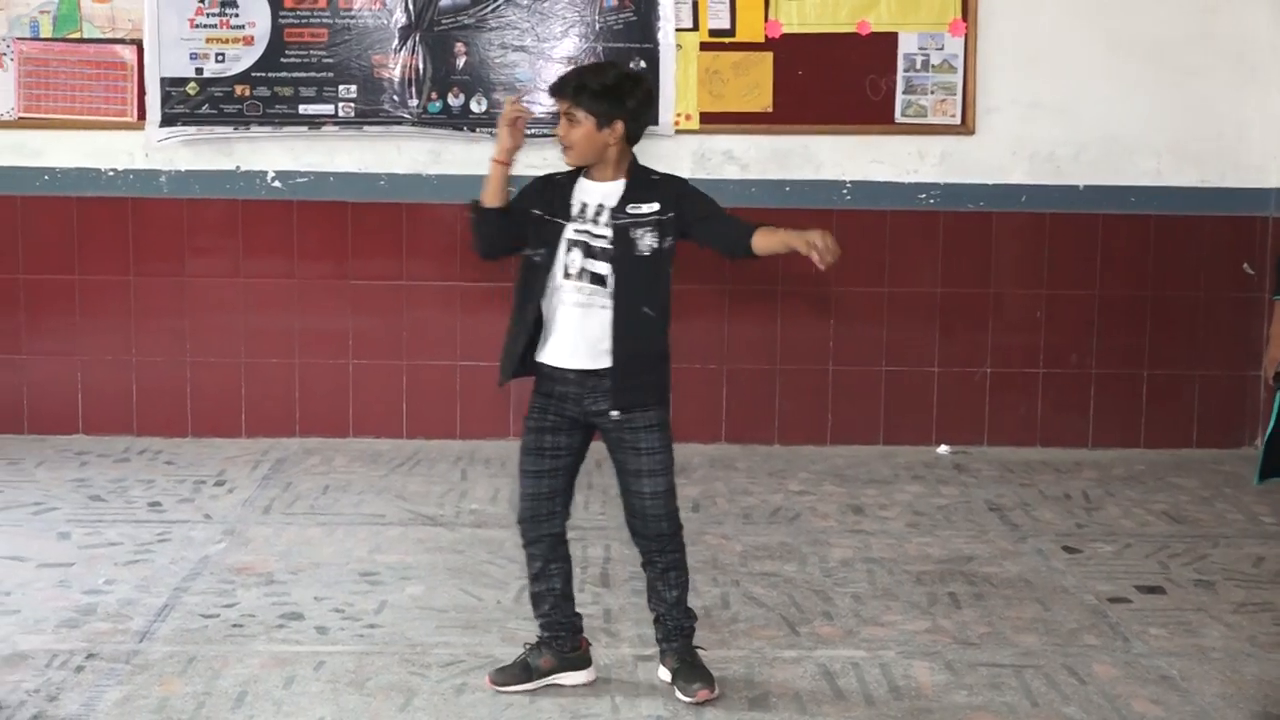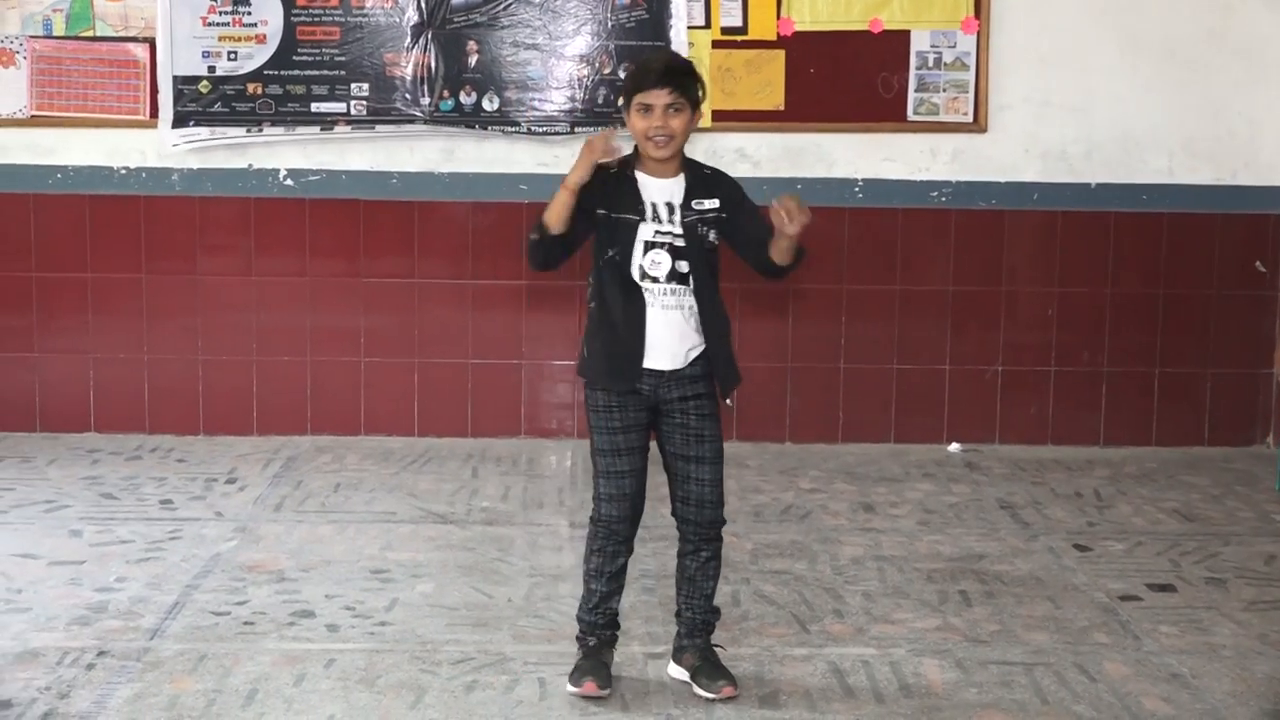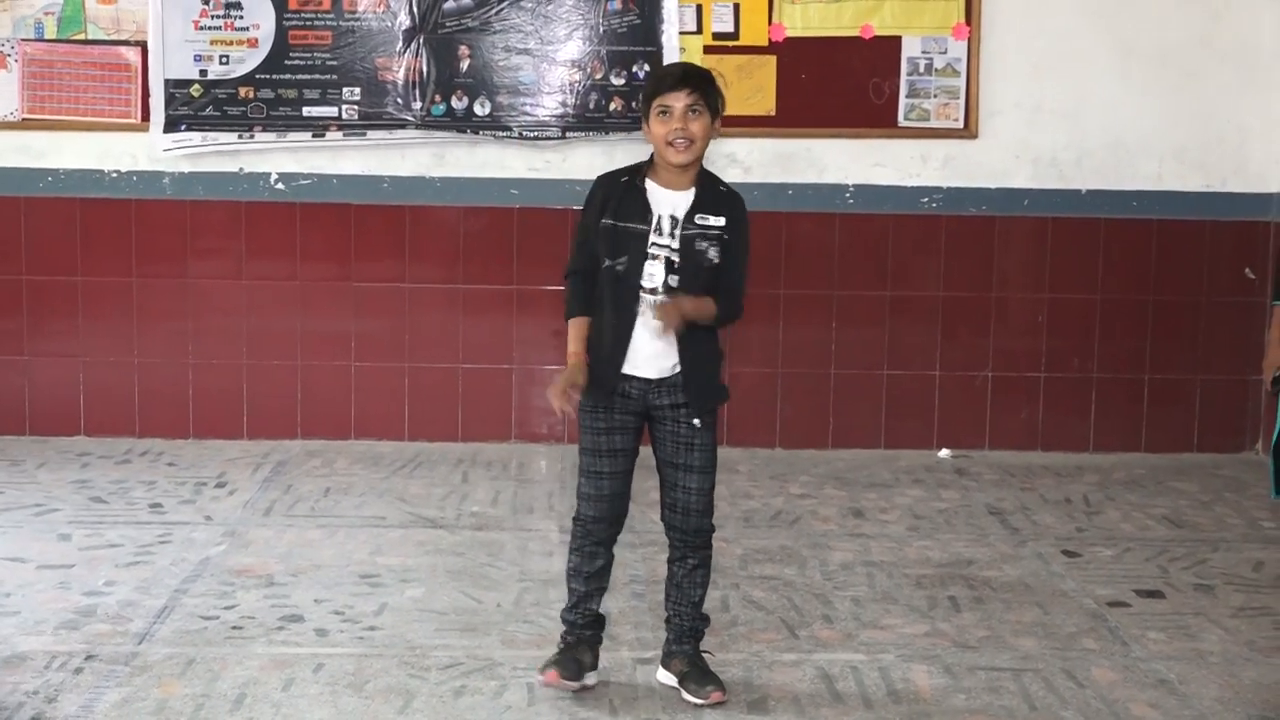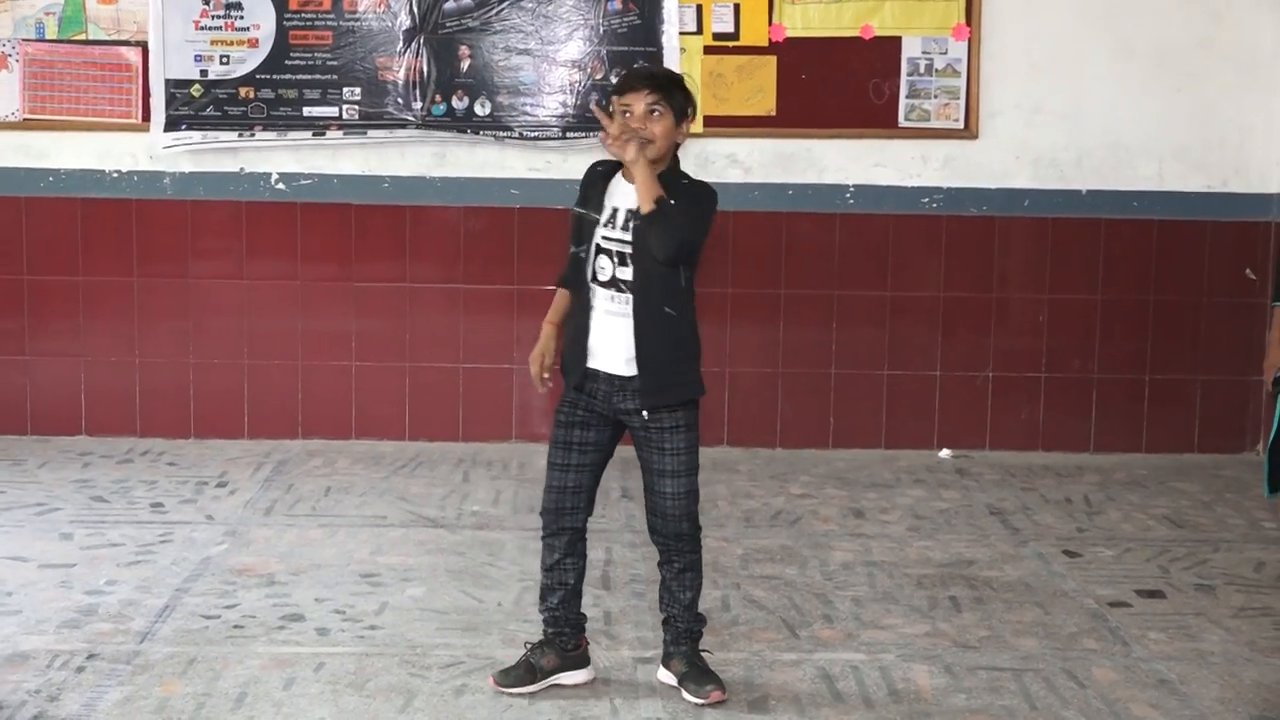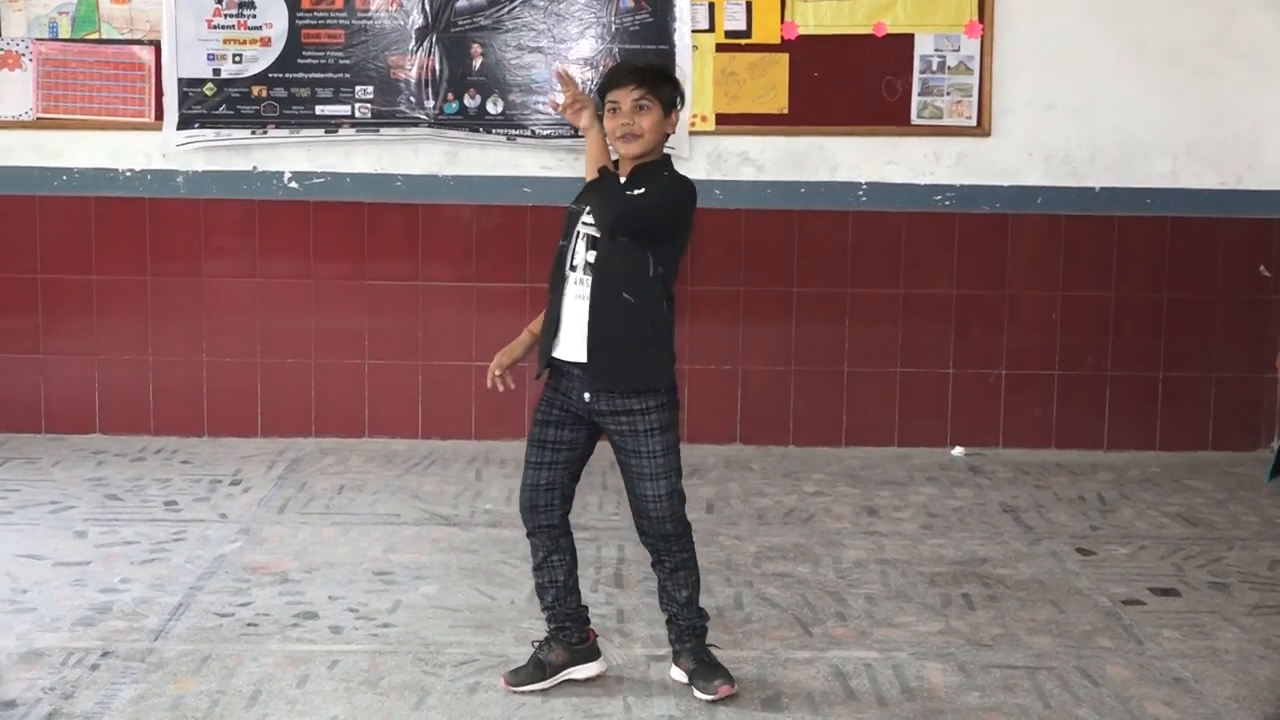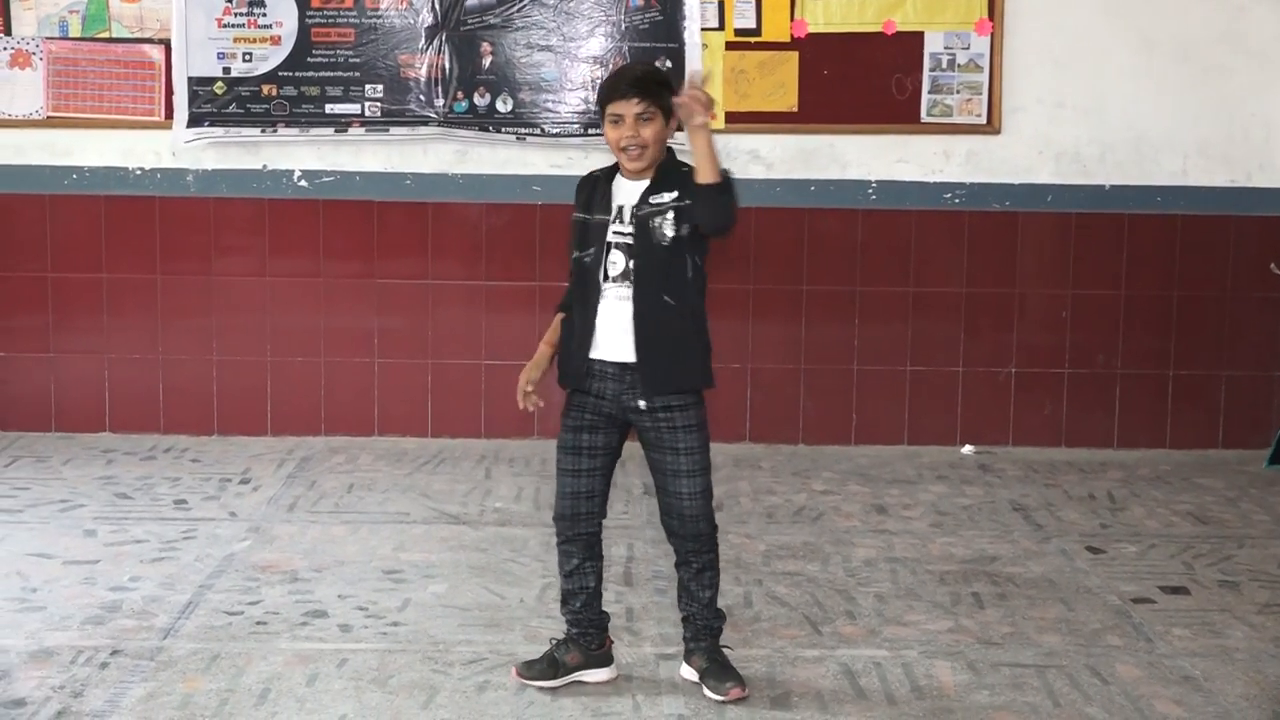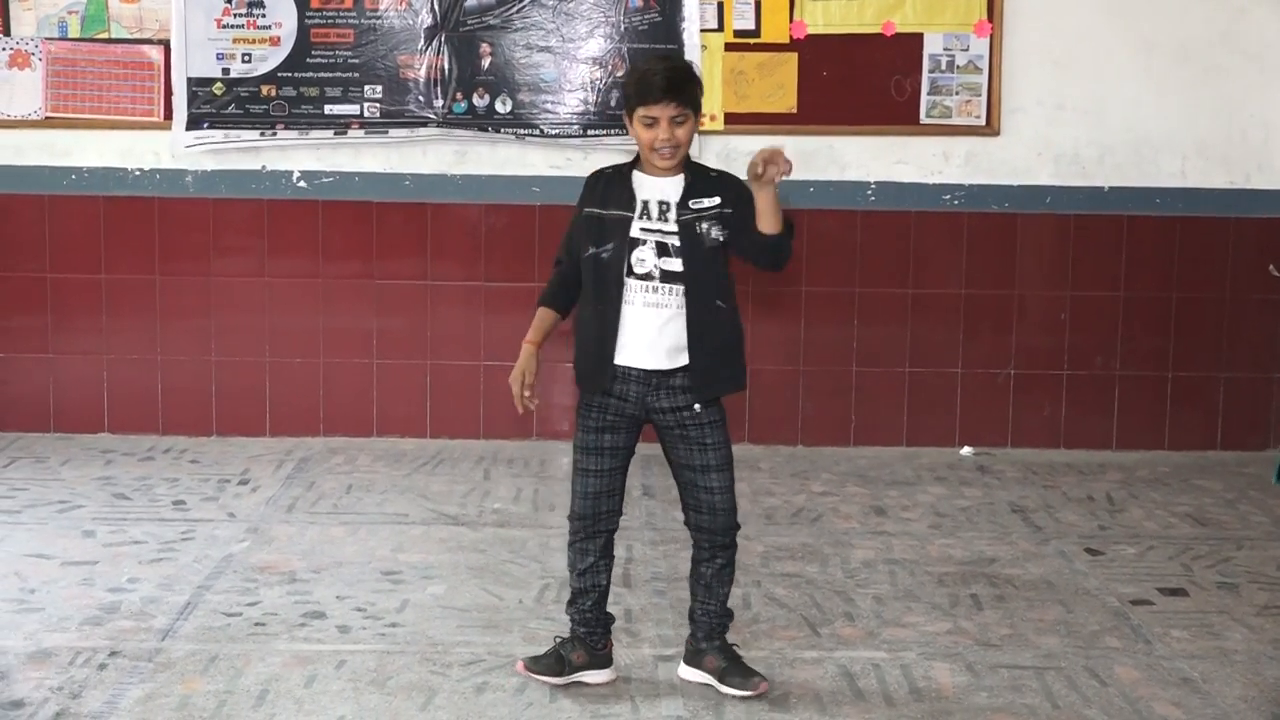
dt=0.3s
person 1, frame 1
left shoulder: (665, 193)
right shoulder: (549, 192)
left elbow: (726, 233)
right elbow: (488, 240)
left wrist: (795, 238)
right wrist: (502, 157)
left hip: (632, 387)
right hip: (556, 384)
left knee: (655, 521)
right knee: (538, 517)
left ankle: (677, 649)
right ankle: (559, 644)
person 1, frame 2
left shoulder: (718, 190)
right shoulder: (601, 185)
left elbow: (771, 264)
right elbow: (543, 255)
left wrist: (788, 232)
right wrist: (576, 175)
left hip: (692, 379)
right hip: (618, 378)
left knee: (702, 516)
right knee: (615, 513)
left ankle: (694, 645)
right ankle: (596, 642)
person 1, frame 3
left shoulder: (725, 206)
right shoulder: (610, 193)
left elbow: (730, 301)
right elbow: (582, 285)
left wrist: (687, 308)
right wrist: (573, 364)
left hip: (688, 388)
right hip: (613, 383)
left knee: (690, 524)
right knee: (595, 515)
left ankle: (681, 653)
right ankle: (578, 641)
person 1, frame 4
left shoulder: (694, 199)
right shoulder: (597, 180)
left elbow: (665, 248)
left wrist: (644, 166)
right wrist: (549, 333)
left hip: (661, 389)
right hip: (588, 381)
left knee: (676, 525)
right knee: (561, 513)
left ankle: (681, 651)
right ankle: (563, 644)
person 1, frame 5
left shoulder: (671, 192)
right shoulder: (601, 190)
left elbow: (611, 214)
left wrist: (591, 129)
right wrist: (521, 344)
left hip: (636, 388)
right hip: (566, 380)
left knee: (663, 522)
right knee: (541, 509)
left ankle: (689, 648)
right ankle: (569, 640)
person 1, frame 6
left shoulder: (689, 183)
right shoulder: (593, 190)
left elbow: (718, 218)
left wrist: (700, 127)
right wrist: (542, 355)
left hip: (667, 386)
right hip: (593, 381)
left knee: (691, 522)
right knee: (575, 517)
left ankle: (703, 647)
right ankle: (587, 642)
person 1, frame 7
left shoulder: (718, 191)
right shoulder: (602, 190)
left elbow: (771, 259)
right elbow: (566, 278)
left wrist: (766, 197)
right wrist: (529, 352)
left hip: (691, 385)
right hip: (610, 381)
left knee: (715, 520)
right knee: (591, 516)
left ankle: (707, 648)
right ankle: (589, 643)
